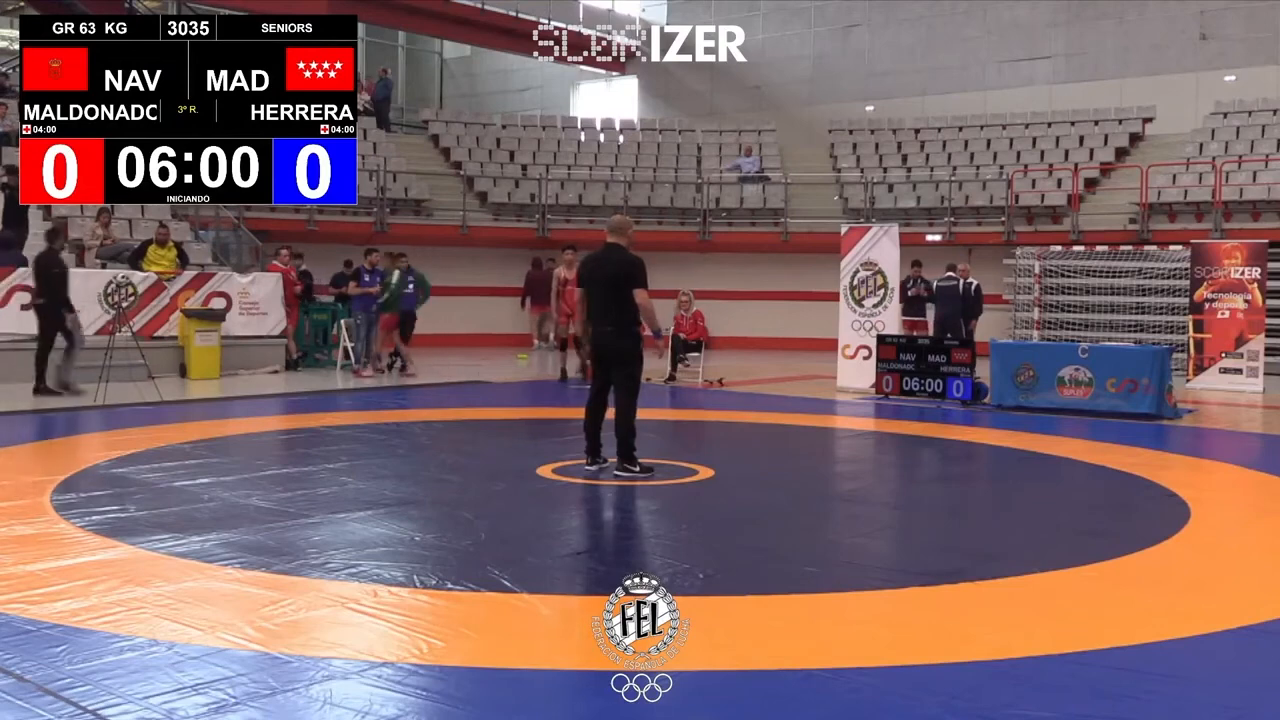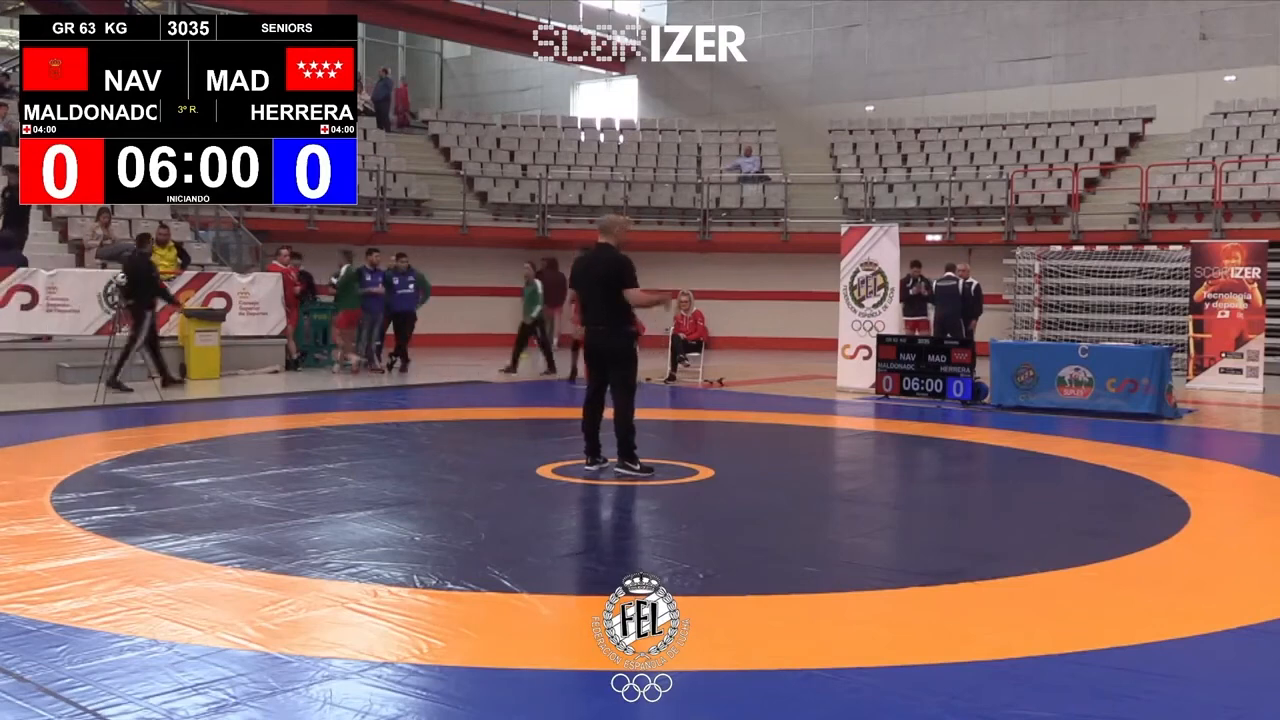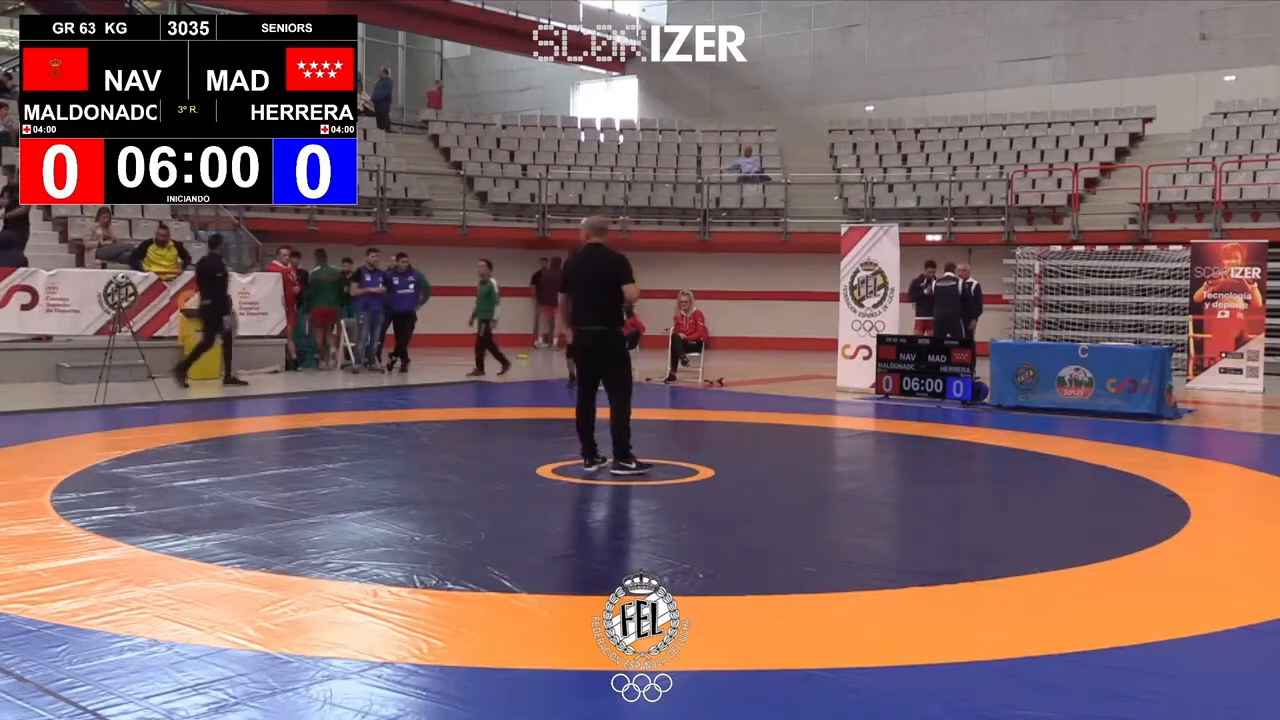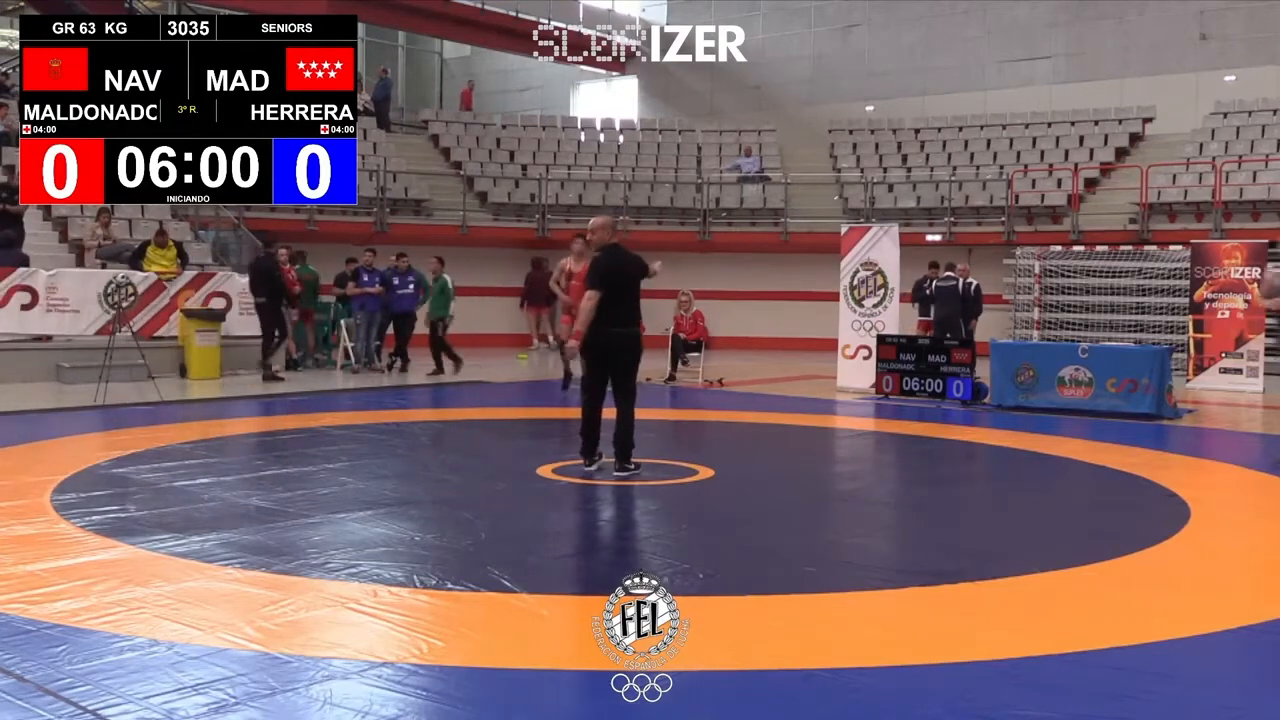
dt=0.7s
person 1, frame 1
left shoulder: (588, 262)
right shoulder: (632, 262)
left elbow: (579, 300)
right elbow: (642, 301)
left wrist: (583, 330)
right wrist: (657, 333)
left hip: (598, 337)
right hip: (624, 337)
left knee: (597, 395)
right knee: (625, 399)
left ankle: (593, 455)
right ankle: (625, 460)
person 1, frame 2
left shoulder: (581, 263)
right shoulder: (620, 261)
left elbow: (573, 299)
right elbow: (635, 299)
right wrist: (661, 300)
left hip: (591, 336)
right hip: (617, 337)
left knee: (594, 395)
right knee: (623, 397)
left ankle: (592, 455)
right ankle: (627, 458)
person 1, frame 3
left shoulder: (572, 264)
right shoulder: (617, 260)
left elbow: (563, 303)
right elbow: (632, 296)
left wrist: (569, 329)
right wrist: (619, 301)
left hip: (582, 336)
right hip: (609, 336)
left knee: (585, 396)
right knee: (619, 396)
left ankle: (589, 456)
right ankle: (622, 458)
person 1, frame 4
left shoulder: (600, 262)
right shoulder: (633, 260)
left elbow: (591, 300)
right elbow: (647, 271)
left wrist: (577, 335)
right wrist: (654, 269)
left hip: (602, 337)
right hip: (630, 337)
left knee: (592, 398)
right knee: (625, 400)
left ankle: (589, 455)
right ankle: (623, 460)
